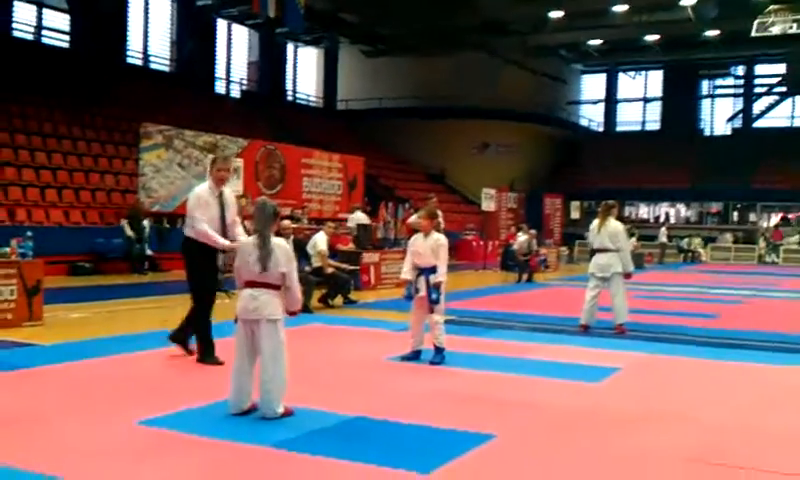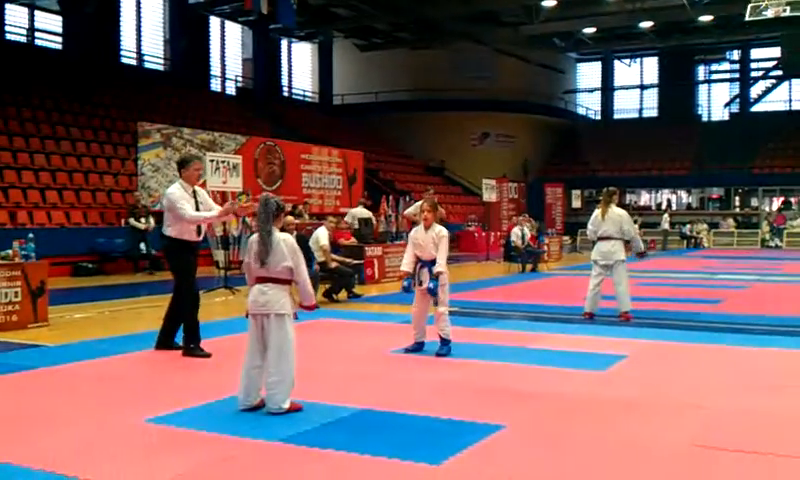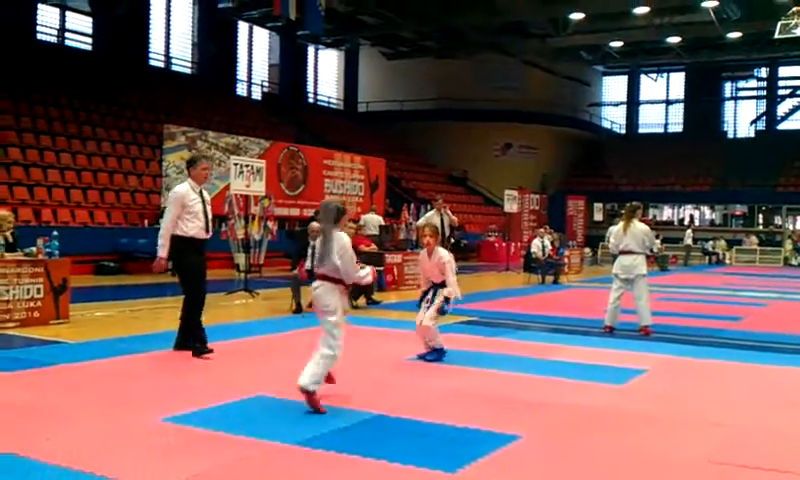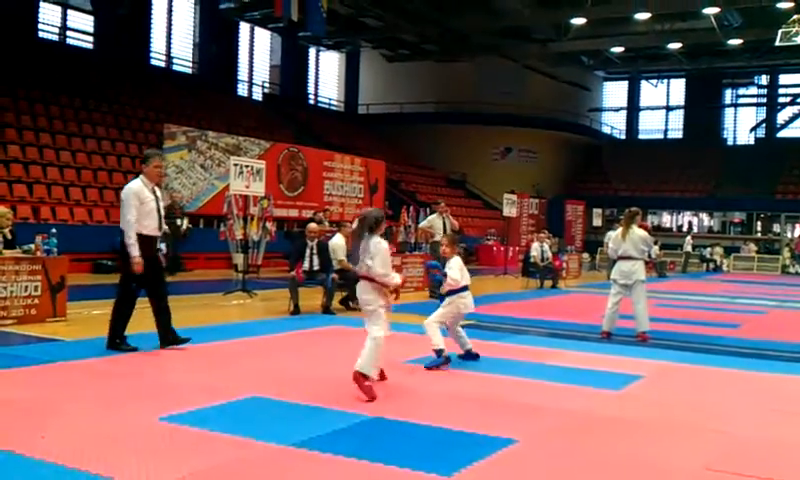
dt=0.7s
person 1, frame 1
left shoulder: (245, 244)
right shoulder: (281, 246)
left elbow: (238, 277)
right elbow: (291, 280)
right wrist: (294, 306)
left hip: (246, 302)
right hip: (269, 304)
left knee: (244, 356)
right knee: (272, 356)
left ankle: (240, 403)
right ankle: (272, 406)
person 1, frame 2
left shoulder: (253, 240)
right shoulder: (286, 240)
left elbow: (248, 273)
right elbow: (300, 273)
right wrist: (308, 300)
left hip: (257, 298)
right hip: (278, 299)
left knee: (255, 351)
right knee: (280, 353)
left ankle: (249, 399)
right ankle: (278, 402)
person 1, frame 3
left shoulder: (323, 238)
right shoulder: (342, 239)
right elbow: (351, 274)
left wrist: (359, 270)
right wrist: (369, 272)
left hip: (321, 288)
right hip: (332, 293)
left knee: (330, 337)
right knee: (331, 344)
left ankle: (323, 369)
right ankle: (310, 385)
person 1, frame 4
left shoulder: (365, 240)
right shoulder: (380, 244)
right elbow: (380, 272)
right wrist: (397, 279)
left hip: (365, 287)
right hip: (374, 291)
left knee: (380, 328)
right knee: (377, 333)
left ankle: (374, 367)
right ankle: (363, 373)
person 2, frame 1
left shoulder: (229, 195)
right shoulder: (199, 193)
left elbow: (234, 222)
right elbow: (200, 226)
left wrist: (243, 241)
right wrist: (228, 244)
left hip: (213, 250)
right hip: (196, 249)
left knee: (207, 298)
right knee: (202, 298)
left ankle: (182, 334)
right ankle: (206, 351)
person 2, frame 2
left shoulder: (200, 193)
right shoulder: (174, 193)
left elbow: (217, 213)
right elbow: (189, 216)
left wrist: (231, 210)
right wrist: (219, 213)
left hip: (190, 247)
right hip: (177, 248)
left knee: (181, 294)
right knee: (190, 294)
left ankle: (165, 339)
right ankle: (191, 344)
person 2, frame 3
left shoulder: (203, 194)
right shoulder: (179, 192)
right elbow: (168, 225)
right wrist: (162, 255)
left hip: (198, 246)
right hip: (183, 247)
left knee: (198, 294)
right knee: (193, 294)
left ankle: (185, 339)
right ankle: (198, 340)
person 2, frame 4
left shoulder: (155, 191)
right shoulder: (133, 189)
right elbow: (131, 224)
left wrist: (156, 249)
right wrist: (135, 255)
left hip: (150, 245)
right hip: (137, 245)
left knee: (159, 291)
right knee: (128, 293)
left ankle: (167, 335)
right ankle: (115, 339)
person 3, frame 1
left shoulder: (440, 240)
right shoulder: (414, 240)
left elbow: (442, 264)
right elbow: (409, 261)
left wrist: (437, 285)
right wrist: (408, 283)
left hip: (433, 280)
right hip: (418, 280)
left knee: (435, 317)
right knee: (416, 317)
left ankle: (439, 350)
right ankle: (416, 349)
person 3, frame 2
left shoulder: (441, 232)
right shoulder: (415, 232)
left elbow: (442, 256)
right elbow: (410, 254)
left wrist: (435, 277)
right wrist: (408, 275)
left hip: (437, 273)
right hip: (421, 272)
left knee: (441, 309)
right knee: (418, 309)
left ankle: (445, 342)
right ankle: (419, 341)
person 3, frame 3
left shoulder: (444, 256)
right shoulder: (423, 255)
left elbow: (450, 279)
left wrist: (446, 300)
right wrist: (423, 294)
left hip: (445, 291)
right hip: (433, 290)
left knee: (427, 322)
right knee: (420, 322)
left ankle: (437, 350)
right ankle: (432, 349)
person 3, frame 4
left shoulder: (454, 262)
right shoulder: (455, 261)
left elbow: (455, 281)
left wrist: (442, 273)
right wrist: (443, 280)
left hip: (457, 300)
right hip: (462, 299)
left knee: (431, 323)
right knee: (451, 325)
left ankle: (442, 356)
right ankle: (470, 352)
person 4, frame 1
left shoulder: (594, 224)
right shoulder: (618, 226)
right elbow: (623, 248)
right wrist: (628, 268)
left hip: (598, 260)
right hip: (613, 261)
left knee: (592, 292)
right knee: (618, 293)
left ankle: (585, 322)
right ankle: (619, 324)
person 4, frame 2
left shoulder: (597, 213)
right shoulder: (621, 213)
left elbow: (590, 233)
right elbow: (631, 233)
right wrist: (640, 249)
left hip: (600, 248)
right hip: (615, 248)
left knee: (595, 280)
right knee: (621, 281)
left ankle: (589, 310)
right ankle: (624, 311)
person 4, frame 3
left shoulder: (619, 227)
right shoulder: (643, 228)
left elbow: (612, 247)
right elbow: (651, 245)
left hip: (622, 262)
right hip: (637, 262)
left knee: (616, 294)
right knee: (641, 295)
left ankle: (609, 324)
right ankle: (644, 326)
person 4, frame 4
left shoulder: (618, 233)
right shoulder: (642, 234)
left elbow: (611, 252)
right elbow: (649, 247)
left hip: (621, 267)
right hip: (636, 268)
left knee: (614, 299)
right knee: (639, 301)
left ankle: (606, 329)
right ankle: (641, 331)
